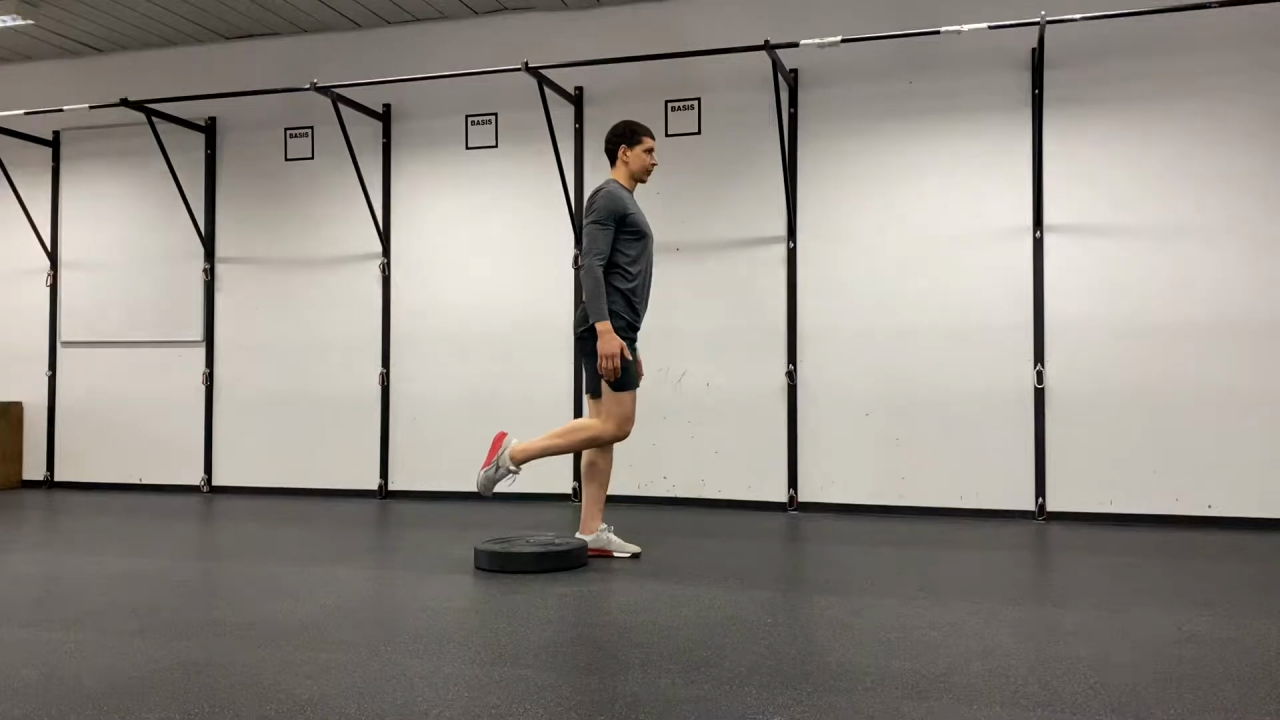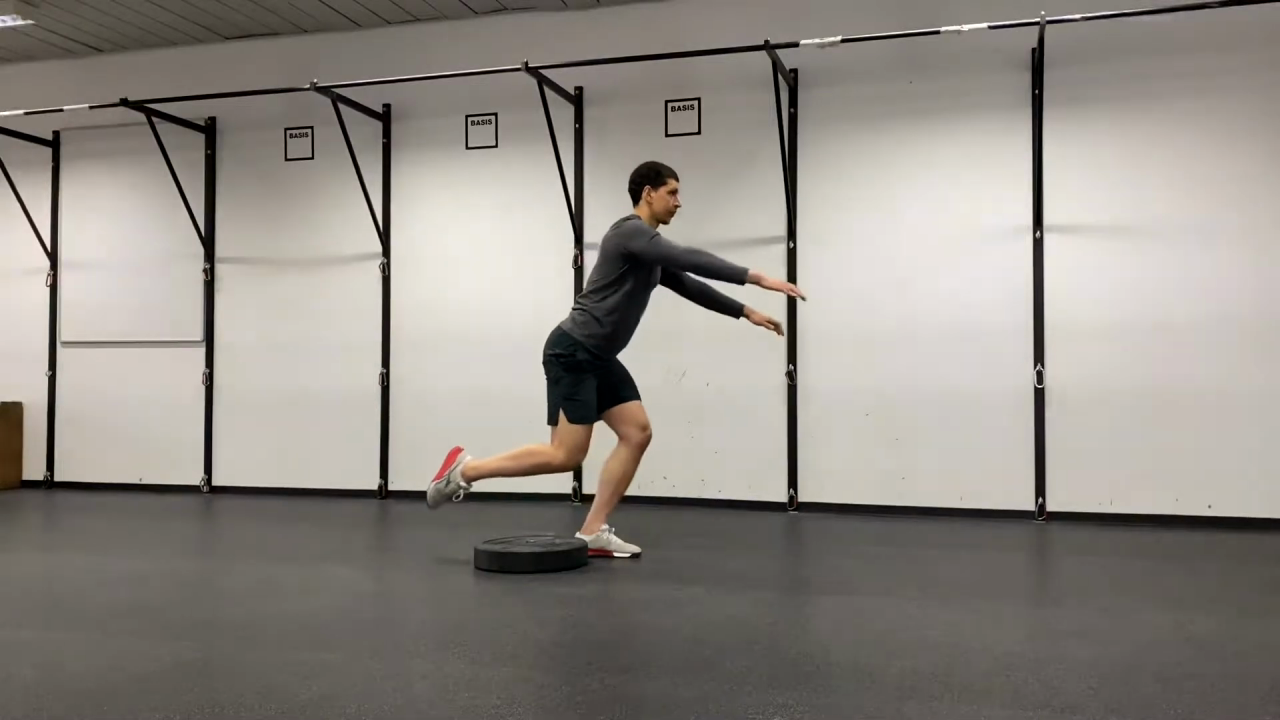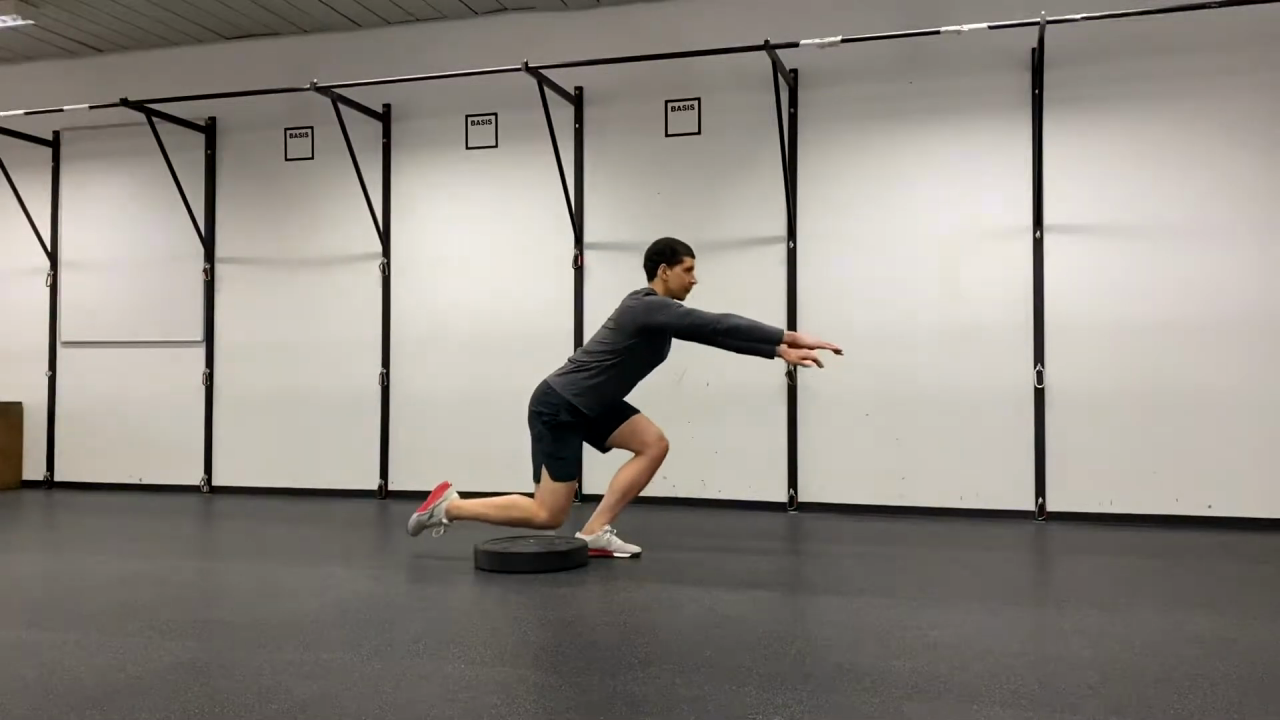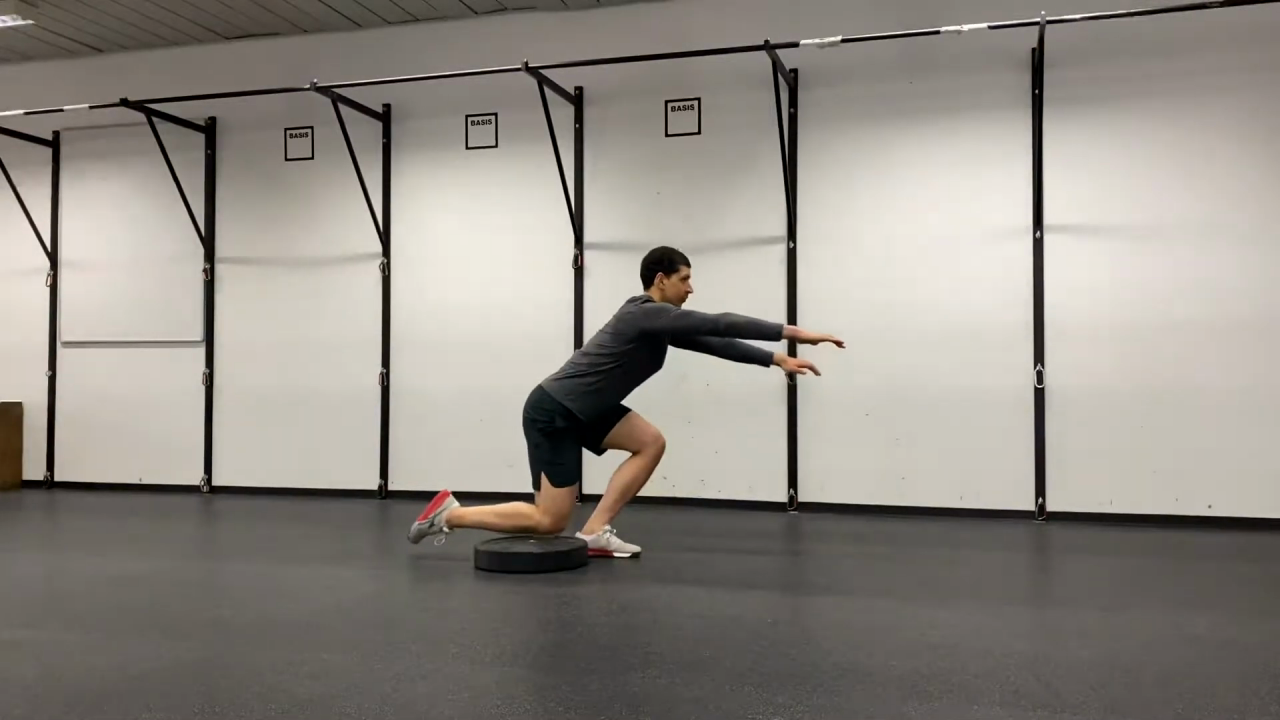
dt=1s
person 1, frame 1
left shoulder: (625, 205)
right shoulder: (608, 198)
right elbow: (591, 267)
left wrist: (628, 343)
right wrist: (606, 329)
left hip: (616, 329)
right hip: (606, 327)
left knee: (605, 429)
right knee: (614, 426)
left ankle: (591, 532)
right ankle: (513, 453)
person 1, frame 2
left shoulder: (648, 252)
right shoulder: (630, 232)
left elbow: (688, 283)
right elbow: (687, 258)
left wrist: (745, 311)
right wrist: (755, 277)
left hip: (597, 357)
right hip: (572, 352)
left knee: (637, 433)
right knee: (565, 455)
left ankle: (593, 532)
right ankle: (465, 470)
person 1, frame 3
left shoulder: (661, 313)
right shoulder: (647, 308)
left elbow: (715, 334)
right elbow: (717, 325)
left wrist: (780, 350)
right wrist: (790, 336)
left hip: (587, 404)
right hip: (558, 407)
left knee: (654, 445)
right knee: (548, 515)
left ankle: (595, 533)
right ankle: (446, 507)
person 1, frame 4
left shoulder: (658, 322)
right shoulder: (645, 313)
left elbow: (712, 341)
right elbow: (716, 324)
left wrist: (776, 358)
right wrist: (791, 332)
left hip: (579, 408)
right hip: (552, 412)
left knee: (651, 444)
right knee: (550, 521)
left ankle: (595, 532)
right ankle: (449, 514)
